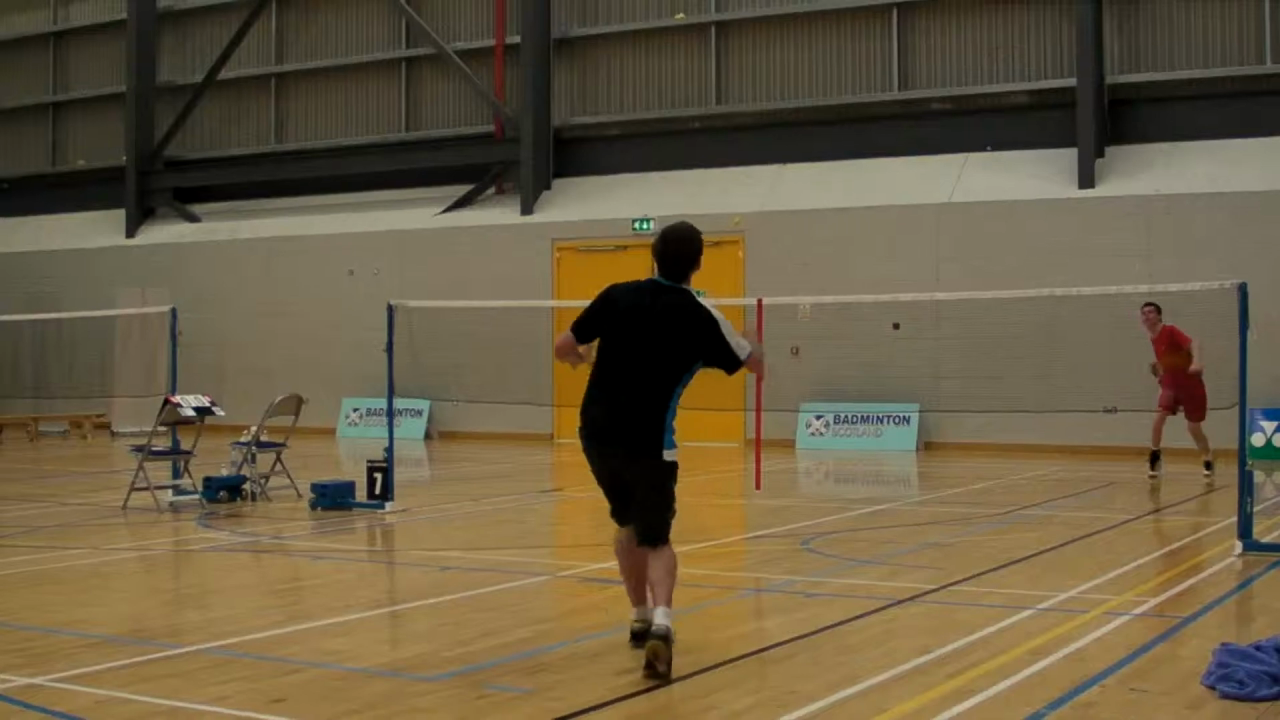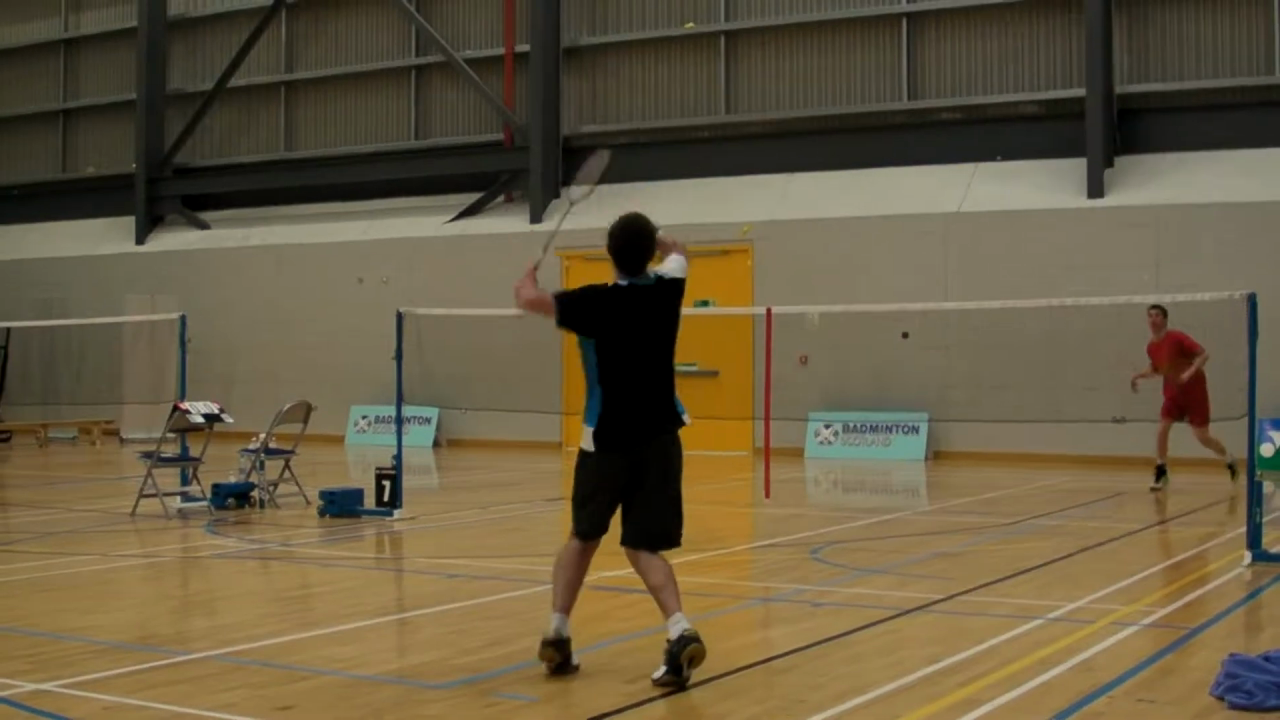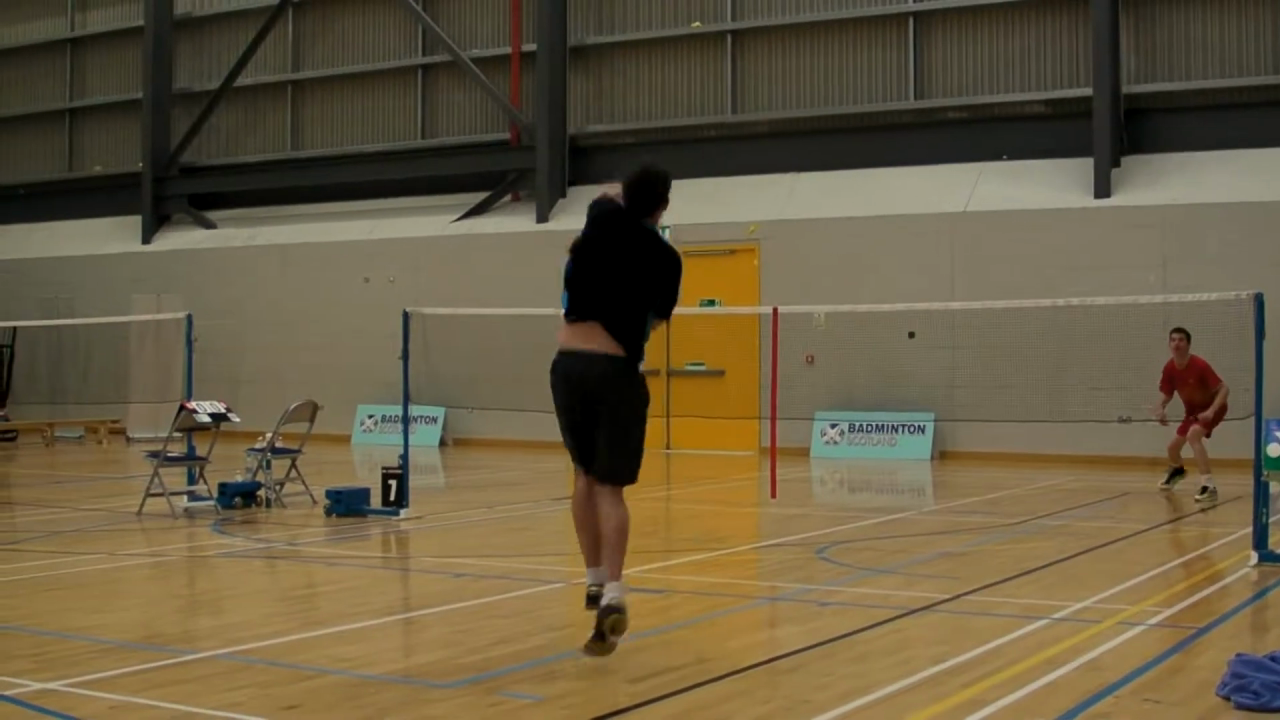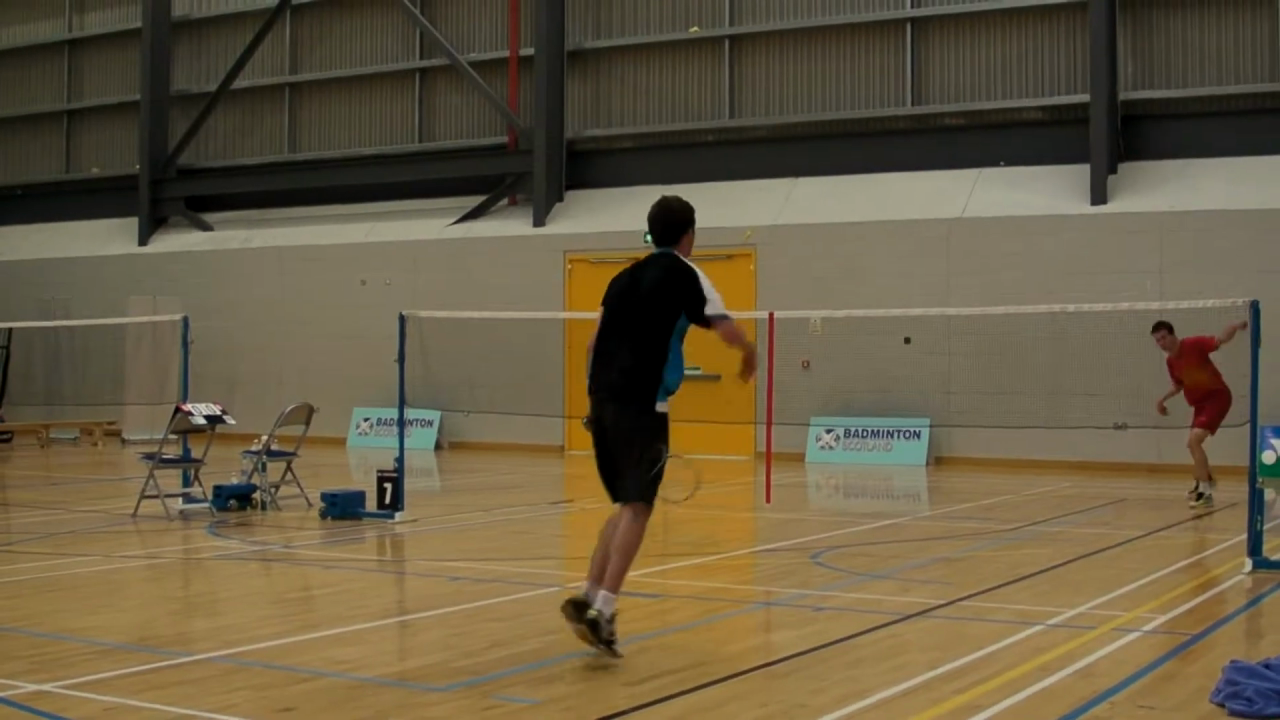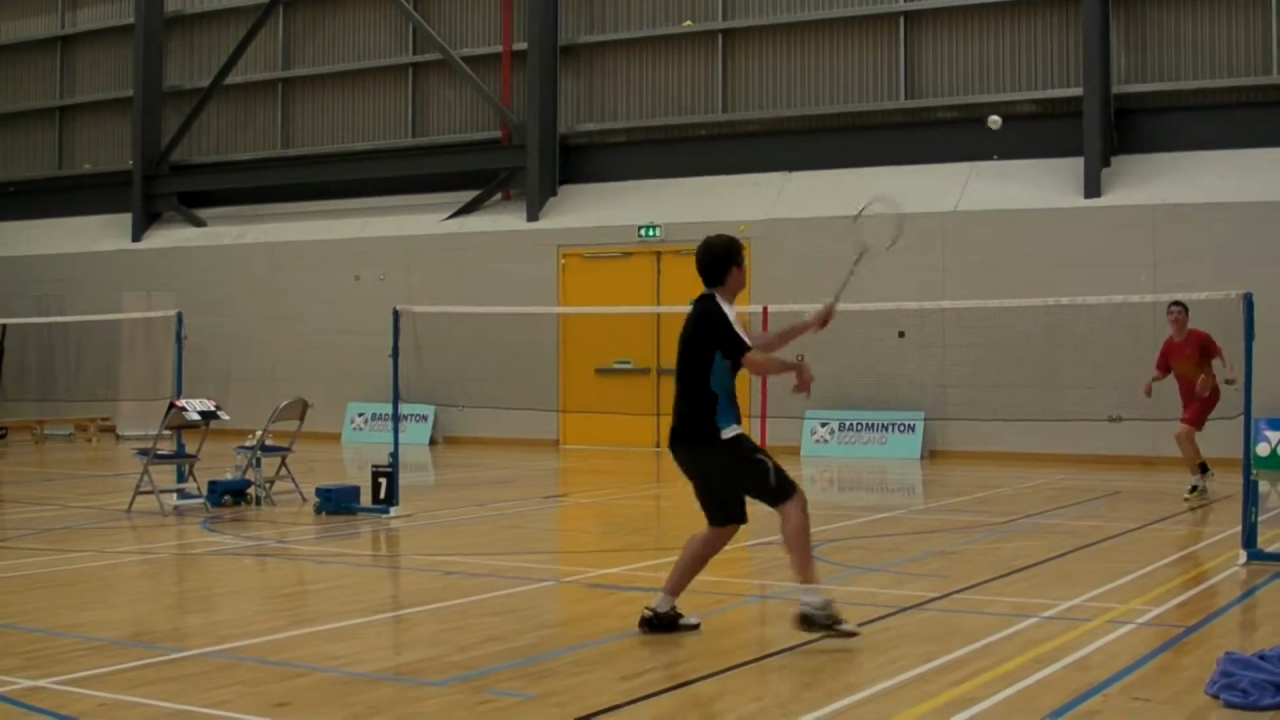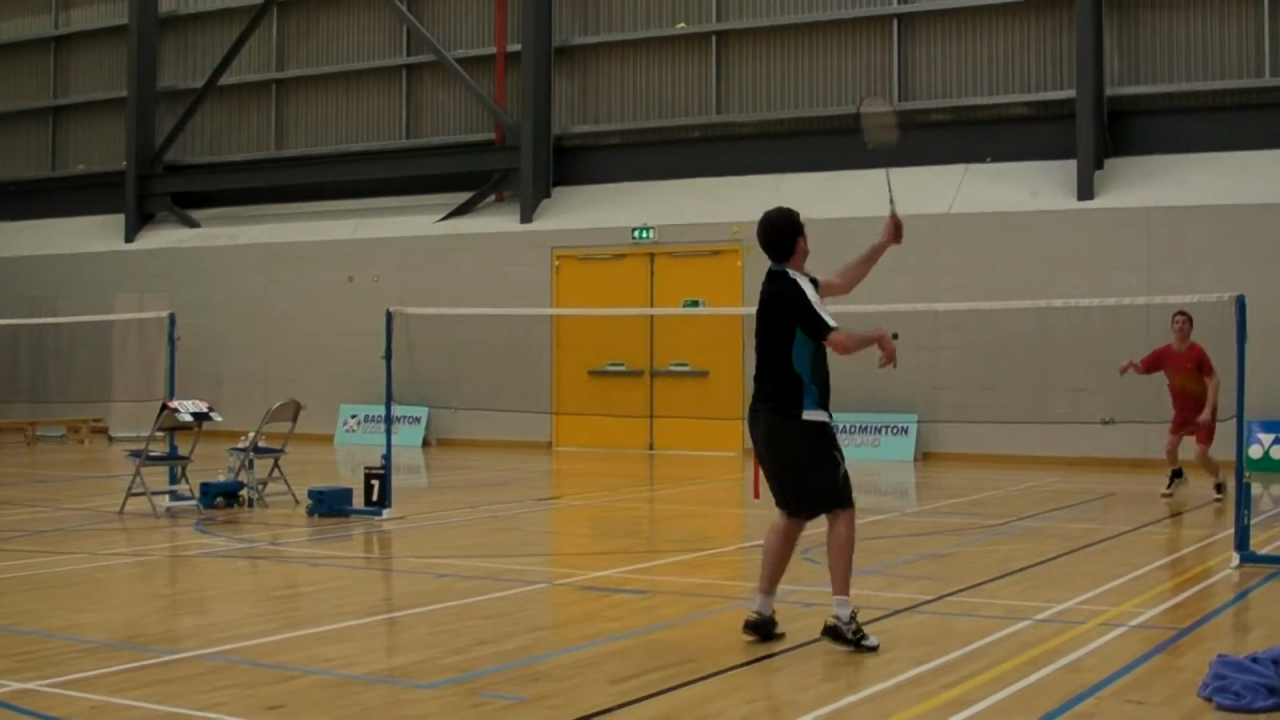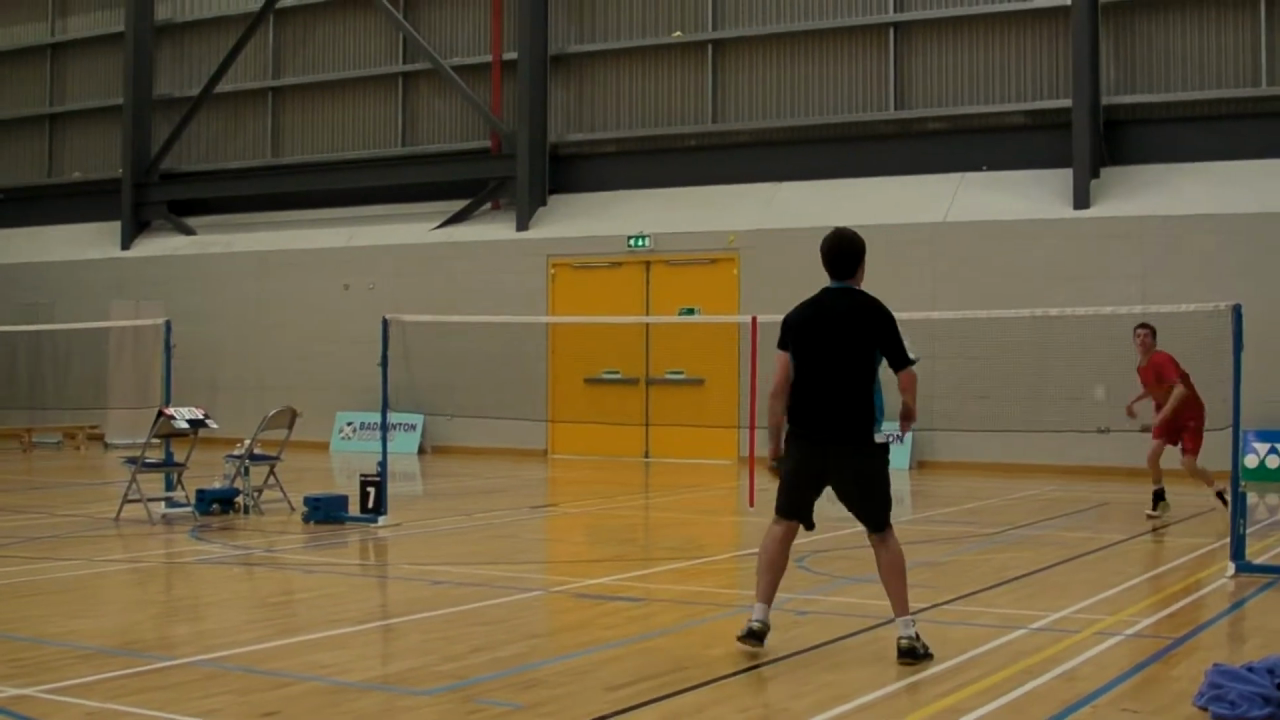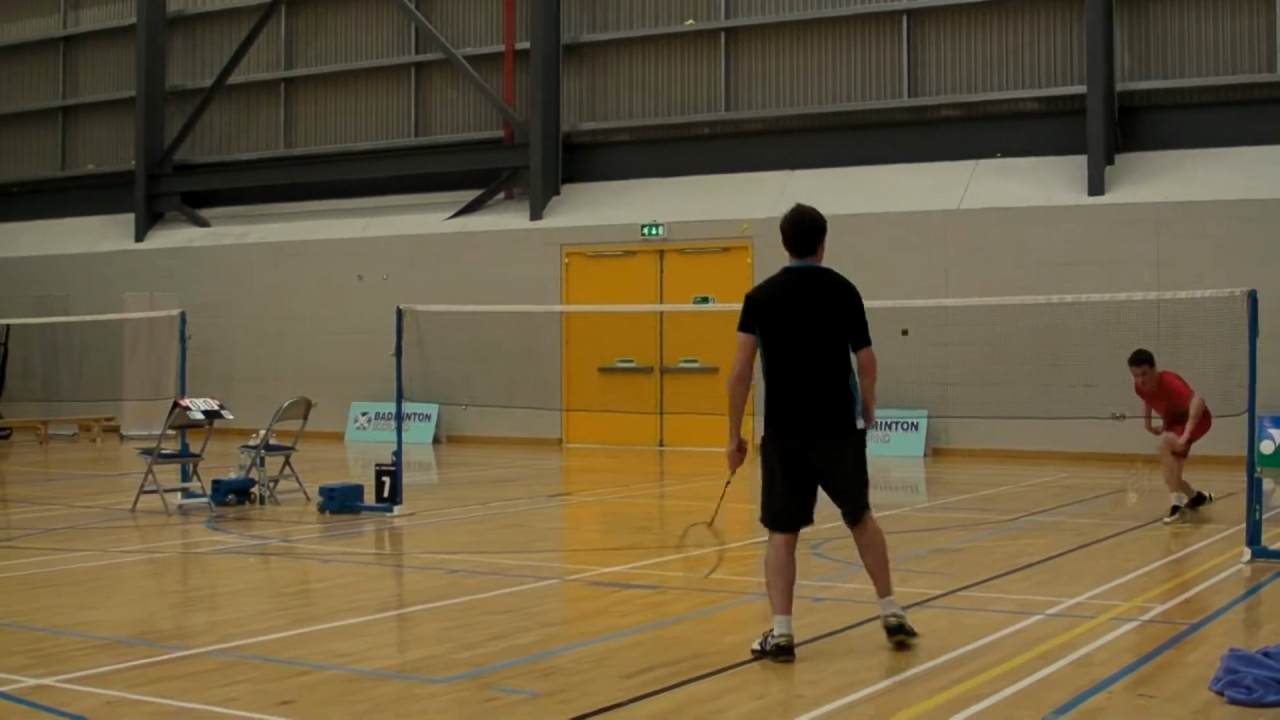
dt=0.4s
person 1, frame 1
left shoulder: (617, 297)
right shoulder: (701, 318)
left elbow: (562, 349)
right elbow: (752, 363)
left wrist: (578, 356)
right wrist: (753, 348)
left hip: (597, 436)
right hip: (650, 446)
left knee: (627, 527)
right knee: (657, 544)
left ankle: (640, 622)
right ankle: (660, 627)
person 1, frame 2
left shoulder: (600, 302)
right shoulder: (666, 289)
left elbow: (528, 301)
right elbow: (677, 251)
left wrist: (527, 276)
right wrist: (655, 234)
left hip: (607, 444)
right hip: (660, 442)
left knee: (581, 540)
right knee: (646, 551)
left ankle: (557, 635)
right ankle: (680, 632)
person 1, frame 3
left shoulder: (603, 216)
right shoulder: (666, 259)
left wrist: (618, 193)
left hip: (568, 367)
right hip: (617, 376)
left knee: (587, 478)
right knee: (609, 490)
left ankle: (598, 583)
right ankle: (612, 599)
person 1, frame 4
left shoulder: (625, 277)
right shoulder: (684, 275)
left elbow: (595, 342)
right elbow: (725, 329)
right wrist: (749, 354)
left hip: (605, 401)
right hip: (641, 407)
left knee: (625, 505)
right knee: (635, 508)
left ankle: (586, 597)
right ankle: (601, 607)
person 1, frame 5
left shoulder: (712, 310)
right shoulder: (714, 312)
left elbow: (753, 347)
right elbow: (755, 362)
left wrist: (808, 325)
right wrist: (796, 367)
left hip: (693, 440)
right hip: (714, 440)
left knee: (722, 524)
right knee: (791, 500)
left ankle: (660, 608)
right ankle: (813, 605)
person 1, frame 6
left shoulder: (780, 282)
right shoulder: (791, 288)
left elbow: (836, 287)
right elbow: (837, 341)
left wrist: (882, 244)
right wrist: (879, 335)
left hip: (767, 417)
right hip: (797, 418)
left knee: (792, 514)
right knee: (841, 510)
left ankle: (761, 612)
right ankle: (842, 616)
person 1, frame 7
left shoulder: (799, 315)
right shoulder: (874, 312)
left elbow: (780, 386)
right elbow: (907, 380)
left wrist: (772, 445)
right wrist: (909, 410)
left hip: (804, 439)
right hip: (860, 441)
left knee: (783, 523)
right knee: (883, 535)
left ankle: (759, 616)
right ankle: (907, 635)
person 1, frame 8
left shoulder: (761, 296)
right shoulder: (843, 290)
left elbow: (741, 371)
right elbow: (866, 362)
left wrist: (735, 435)
right wrist: (867, 407)
left hip: (783, 432)
right hip: (840, 427)
left knee: (781, 531)
right knee: (860, 520)
left ankle: (780, 633)
right ankle: (892, 613)
person 2, frame 1
left shoulder: (1171, 331)
right shoulder: (1154, 339)
left elbow: (1193, 344)
left wrist: (1196, 363)
right wrist: (1156, 365)
left hip: (1190, 383)
right hip: (1171, 383)
left knee: (1194, 429)
right knee: (1158, 421)
left ankle: (1207, 459)
right ankle: (1155, 457)
person 2, frame 2
left shoulder: (1178, 338)
right shoulder: (1151, 347)
left elbow: (1203, 354)
left wrist: (1189, 373)
right wrist: (1138, 376)
left hip: (1194, 391)
right hip: (1173, 392)
left knee: (1202, 437)
right knee: (1162, 431)
left ankle: (1228, 459)
right ankle: (1161, 472)
person 2, frame 3
left shoulder: (1200, 366)
right shoulder: (1169, 369)
left elbow: (1224, 389)
right elbow: (1167, 392)
left wrist: (1211, 411)
right wrist: (1162, 408)
left hip: (1211, 409)
right hip: (1193, 410)
left knee: (1193, 436)
right knee: (1173, 447)
left ankle: (1209, 486)
right ankle: (1176, 470)
person 2, frame 4
left shoulder: (1193, 344)
right shoulder: (1170, 361)
left elbow: (1223, 339)
left wrist: (1236, 327)
right wrist: (1163, 399)
left hip: (1218, 397)
right hip: (1200, 403)
left knee: (1194, 441)
right knee: (1195, 443)
left ankle: (1205, 493)
right ankle: (1203, 480)
person 2, frame 5
left shoulder: (1200, 337)
right shoulder: (1167, 346)
left elbow: (1222, 359)
right elbow: (1163, 371)
left wrist: (1228, 375)
right wrist: (1150, 381)
left hip: (1206, 394)
right hip: (1189, 397)
left knee: (1181, 435)
right knee: (1187, 437)
left ankle: (1200, 484)
right ankle: (1204, 470)
person 2, frame 6
left shoulder: (1198, 352)
right shoulder: (1163, 352)
left elbow: (1214, 381)
right elbow: (1141, 369)
left wrist: (1208, 410)
right wrist: (1131, 364)
left hip: (1201, 408)
right hip: (1181, 407)
left knee: (1200, 455)
right knee: (1170, 447)
left ankle: (1219, 482)
right ankle: (1177, 476)
person 2, frame 7
left shoulder: (1163, 360)
right shoulder: (1141, 367)
left elbow: (1180, 389)
left wrist: (1161, 416)
right wrist: (1133, 402)
left hip: (1190, 413)
right hip: (1167, 416)
left knee: (1188, 466)
right knee: (1152, 455)
left ankle: (1219, 490)
right ankle: (1159, 499)
person 2, frame 8
left shoulder: (1170, 382)
right shoulder: (1140, 385)
left elbow: (1198, 401)
left wrist: (1186, 435)
right wrist: (1147, 420)
left hip: (1196, 420)
right hip: (1175, 421)
left knee: (1165, 445)
left ankle: (1179, 504)
right ankle: (1199, 497)
